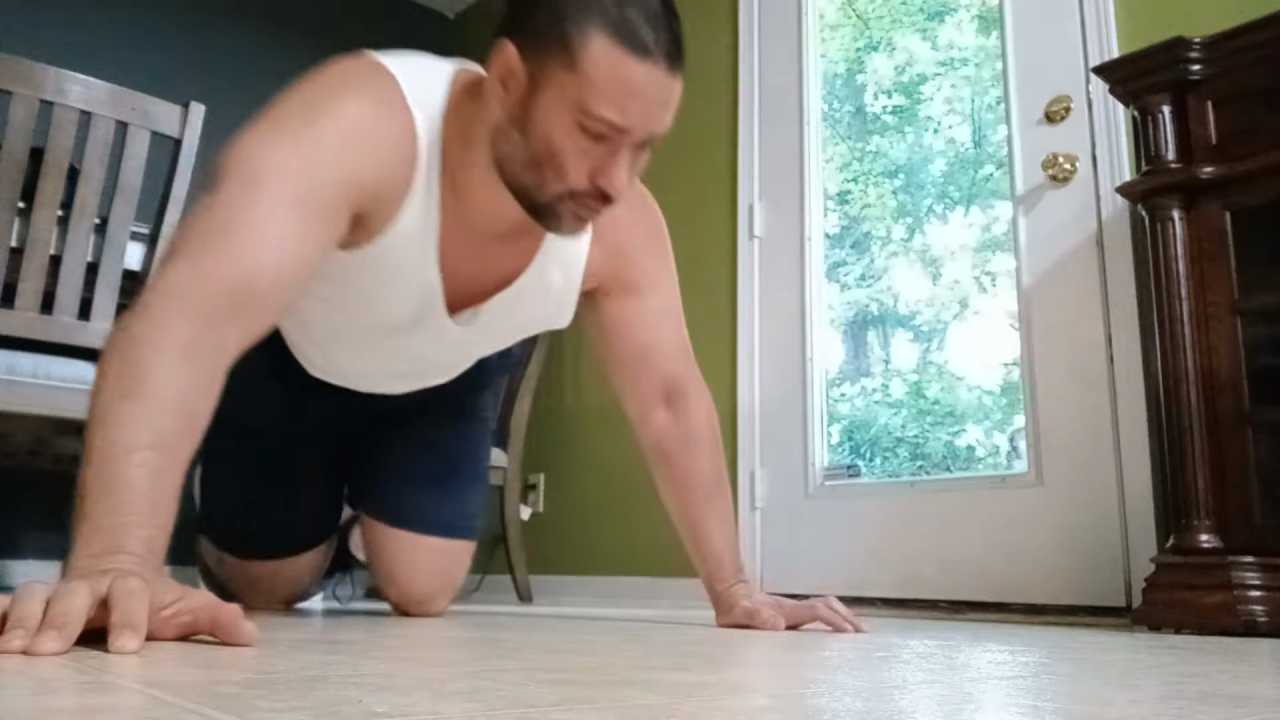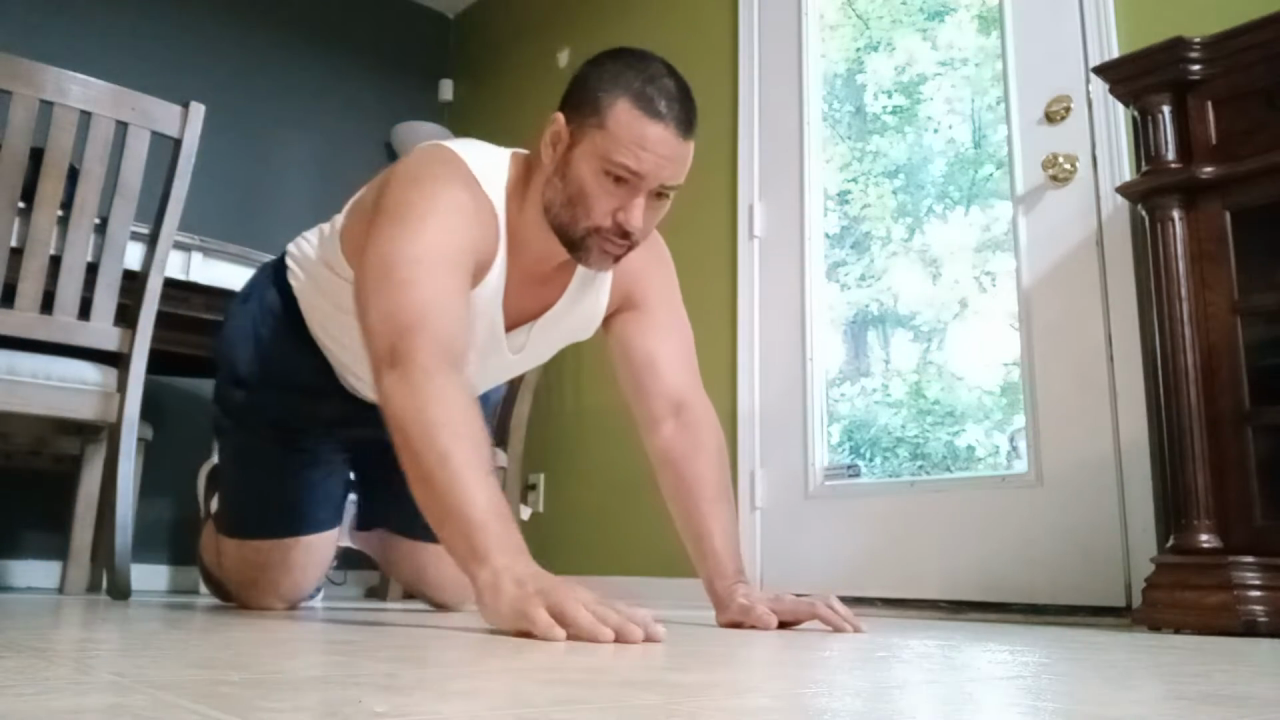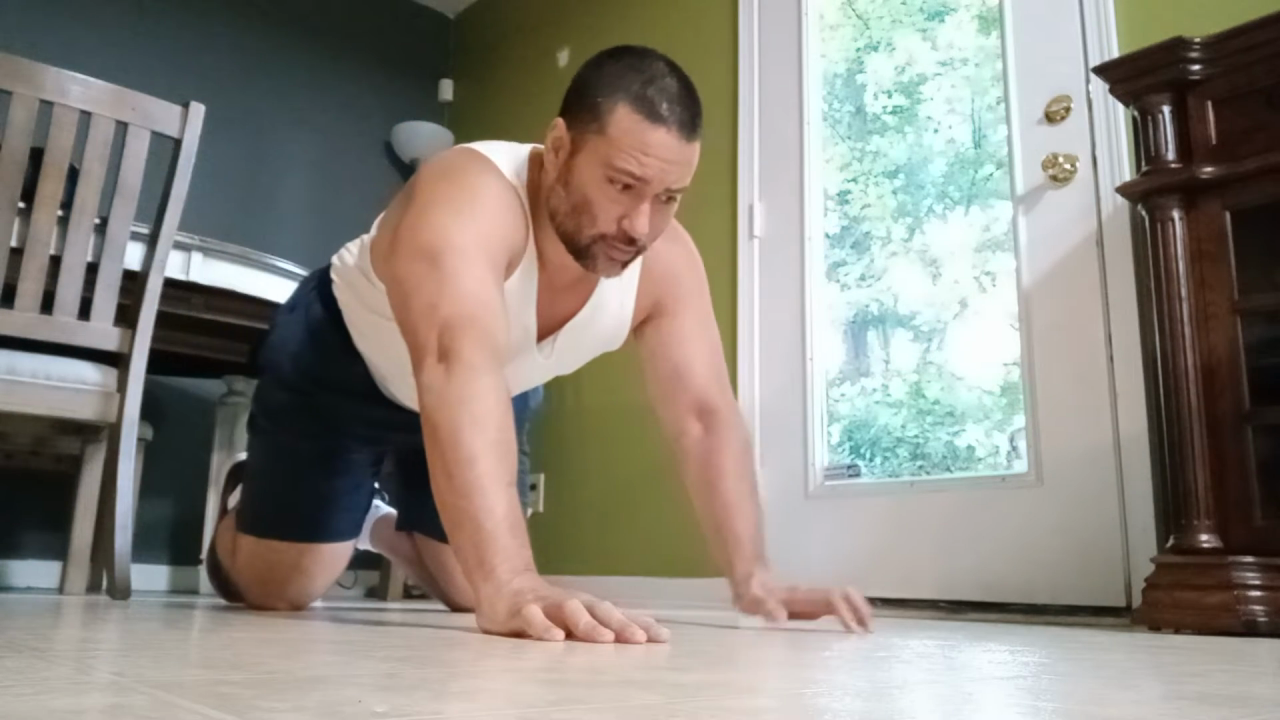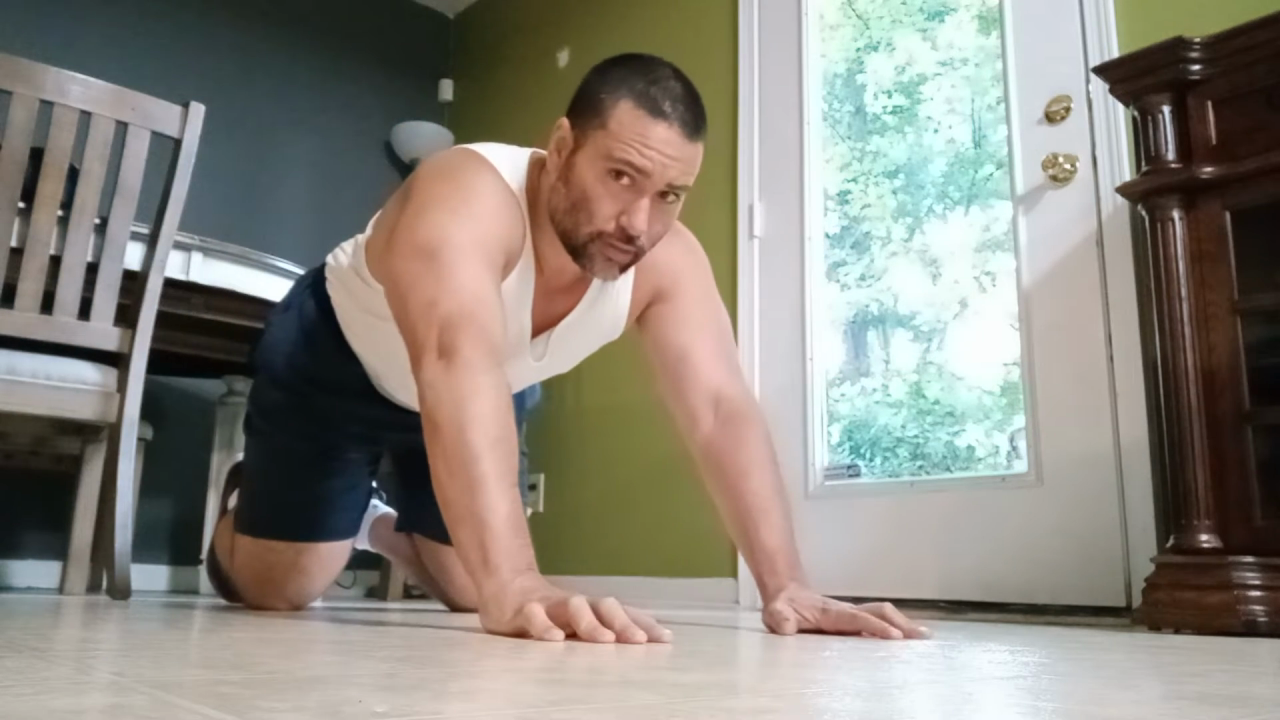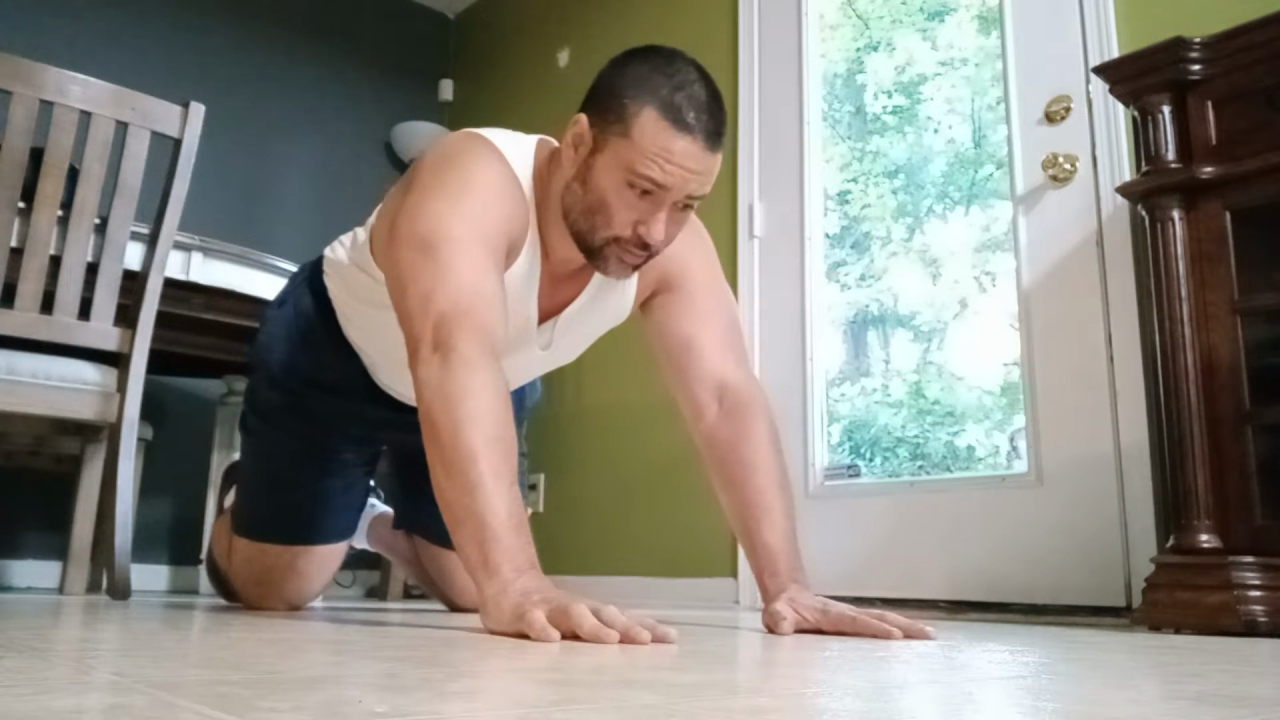
dt=0.7s
person 1, frame 1
left shoulder: (623, 229)
right shoulder: (364, 122)
left elbow: (670, 401)
right elbow: (188, 321)
left wrist: (731, 588)
right wrist: (117, 563)
left hip: (438, 381)
right hip: (286, 361)
left knee: (422, 597)
right knee: (267, 586)
left ankle: (361, 523)
person 1, frame 2
left shoulder: (637, 264)
right shoulder: (445, 198)
left elbow: (678, 416)
right elbow: (415, 375)
left wrist: (731, 590)
right wrist: (509, 577)
left hip: (448, 393)
right hip: (298, 347)
left knee: (454, 592)
right knee: (272, 590)
left ankle: (371, 524)
right ankle: (230, 499)
person 1, frame 3
left shoulder: (665, 261)
right shoulder: (470, 197)
left elbow: (705, 414)
right elbow: (457, 369)
left wrist: (751, 573)
right wrist: (509, 585)
left hip: (487, 396)
right hip: (338, 359)
left knee: (466, 586)
right knee: (278, 586)
left ankle: (397, 527)
right ankle: (248, 499)
person 1, frame 4
left shoulder: (669, 261)
right shoulder: (467, 198)
left elbow: (722, 412)
right elbow: (457, 367)
left wrist: (785, 586)
right wrist: (515, 584)
left hip: (475, 392)
right hip: (335, 358)
left knee: (472, 585)
right knee: (281, 588)
left ankle: (396, 531)
right ankle: (247, 499)
person 1, frame 5
left shoulder: (675, 248)
right shoulder: (473, 182)
left elbow: (727, 400)
right elbow: (454, 363)
left wrist: (786, 586)
right wrist: (517, 585)
left hip: (474, 389)
right hip: (331, 352)
left knee: (471, 592)
right knee: (279, 590)
left ankle: (378, 527)
right ankle: (243, 504)
